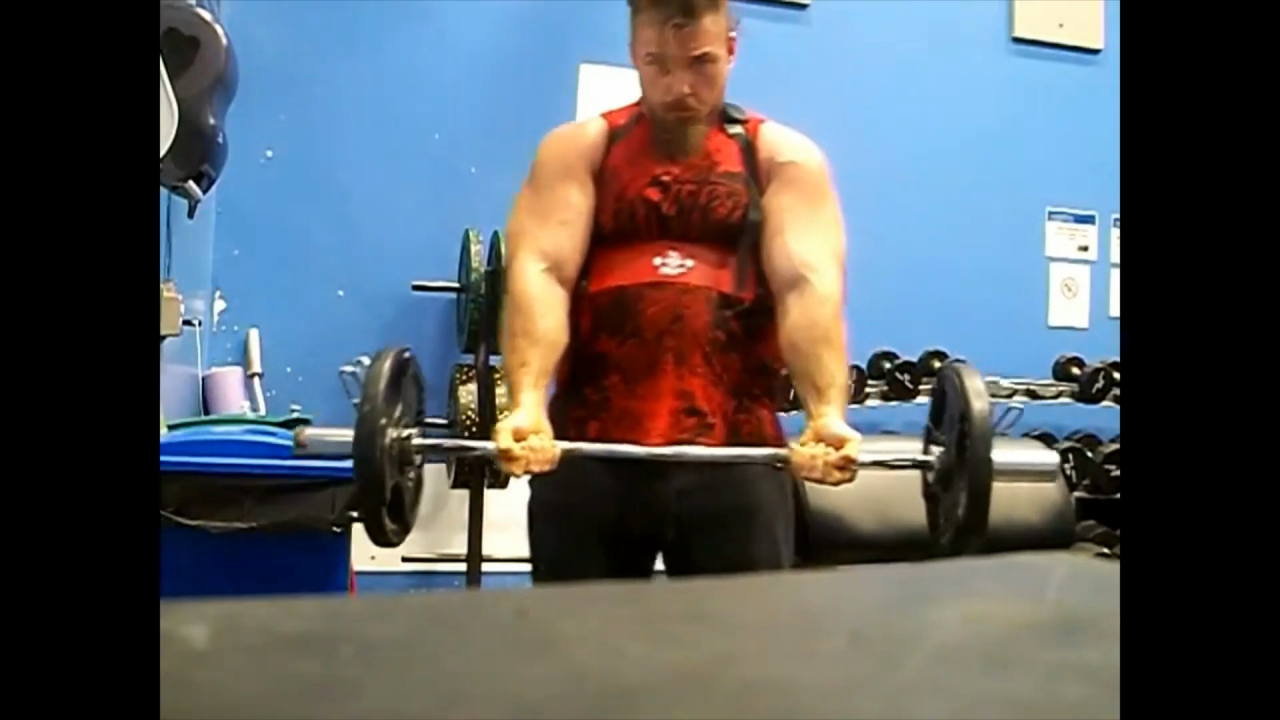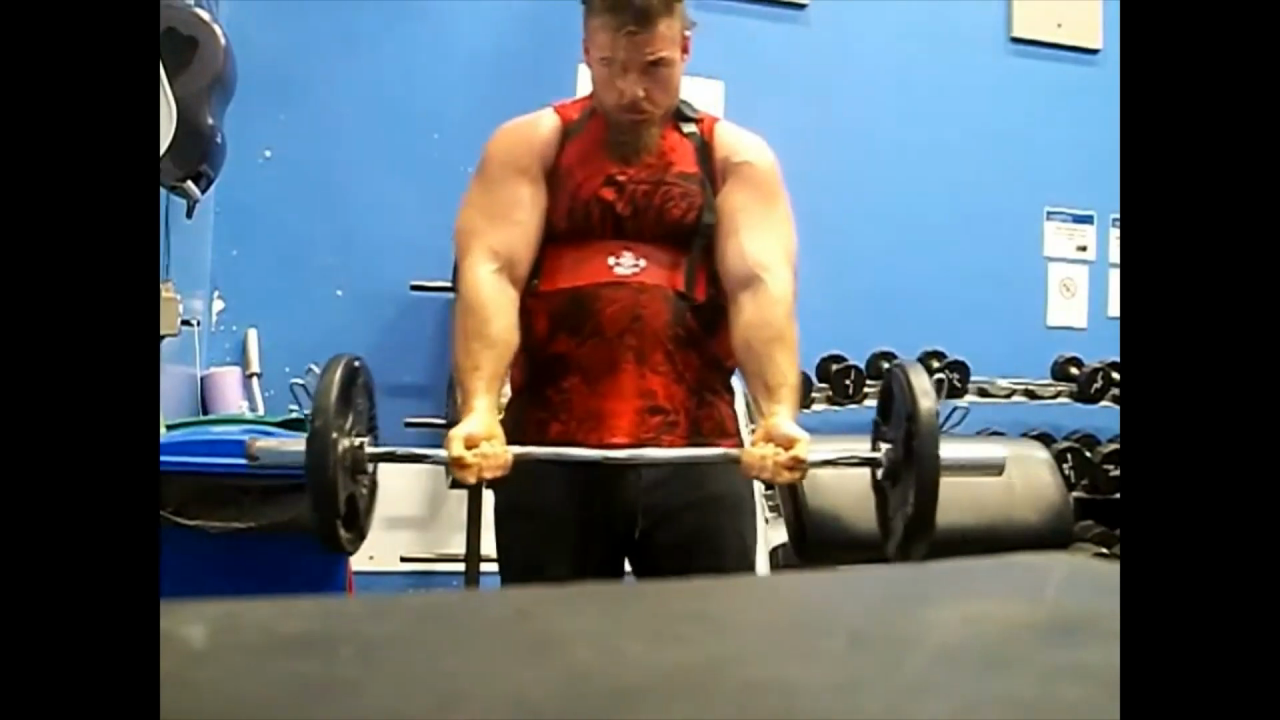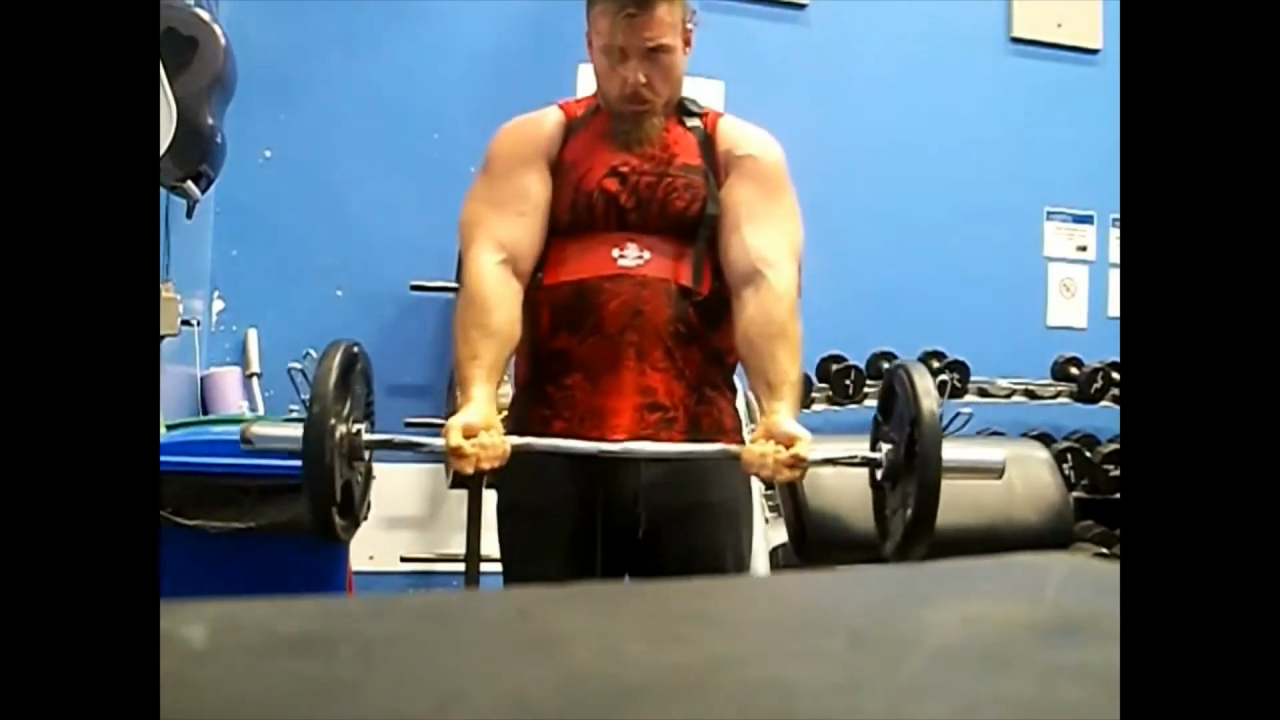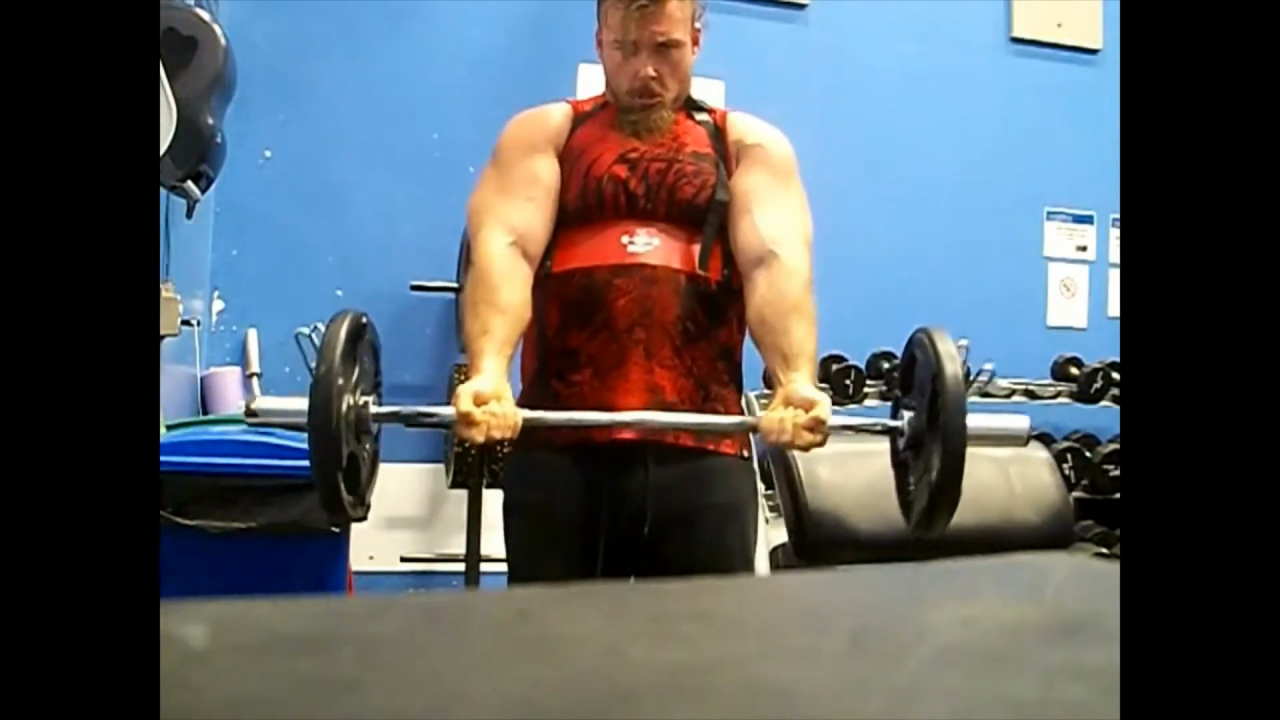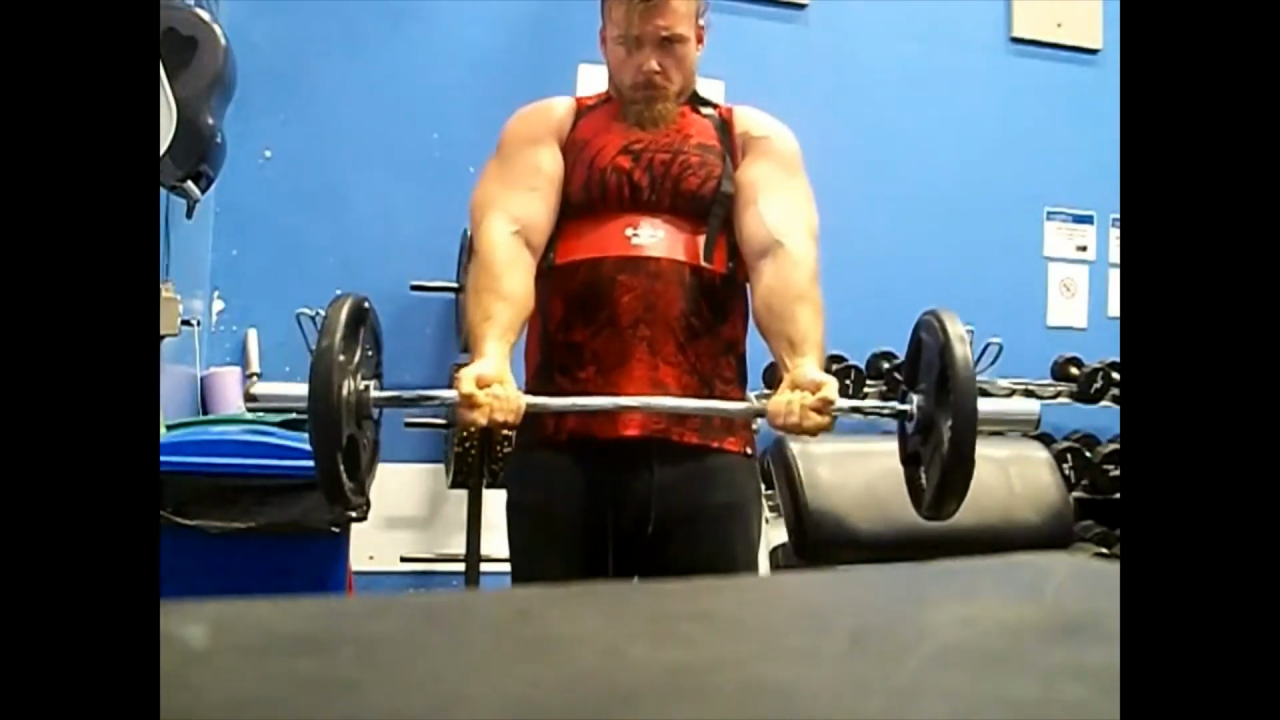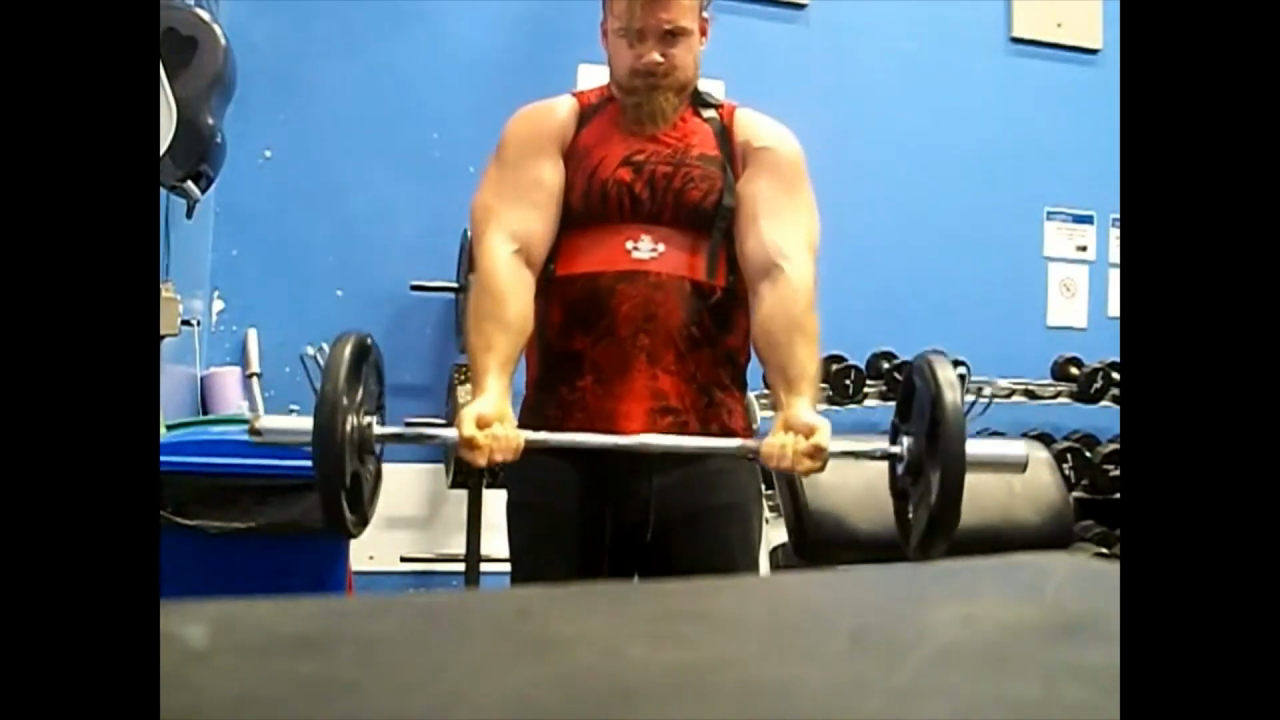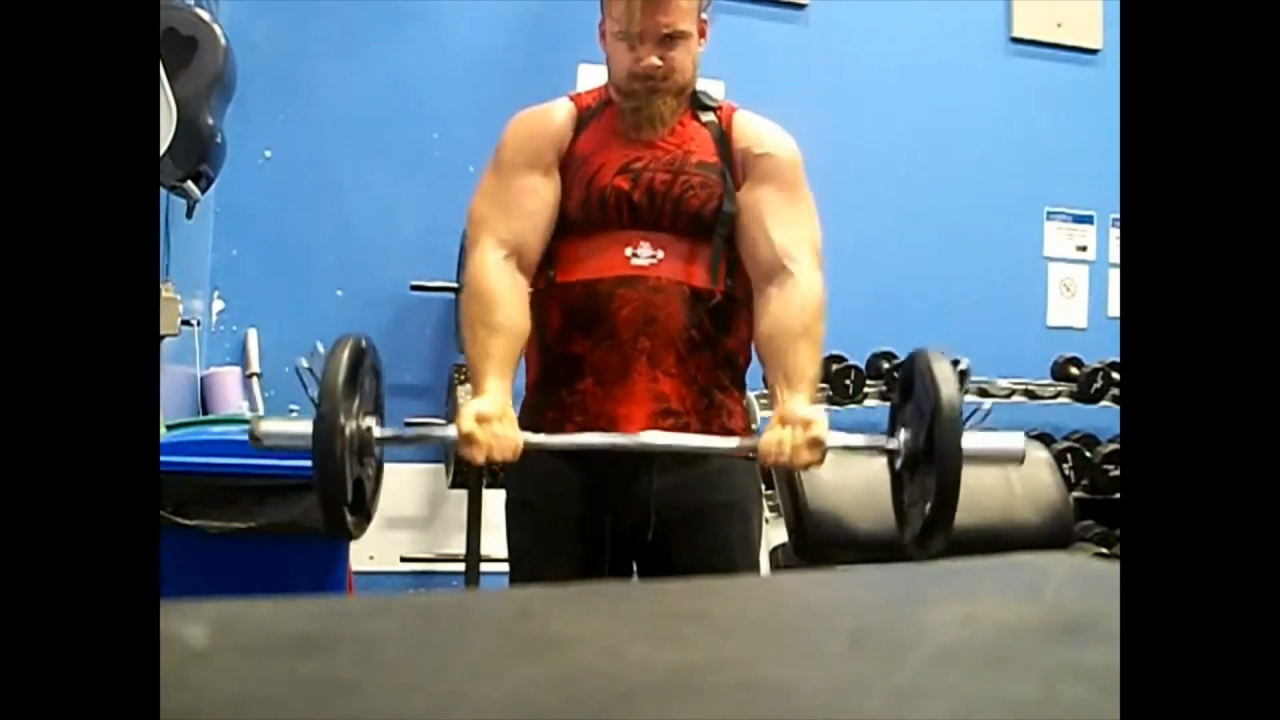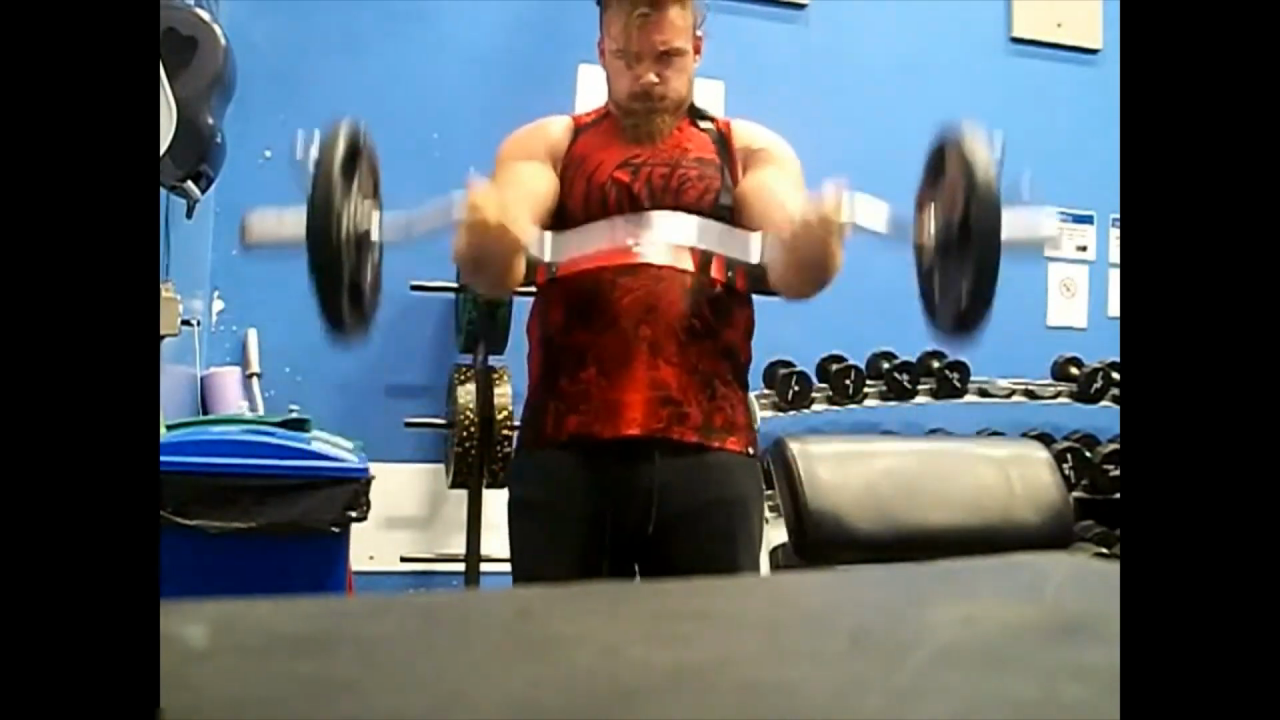
dt=0.3s
person 1, frame 1
left shoulder: (782, 156)
right shoulder: (578, 149)
left elbow: (808, 286)
right elbow: (540, 273)
left wrist: (827, 413)
right wrist: (526, 405)
left hip: (734, 454)
right hip: (590, 449)
person 1, frame 2
left shoulder: (736, 155)
right shoulder: (529, 145)
left elbow: (760, 285)
right elbow: (490, 272)
left wrist: (779, 414)
right wrist: (479, 408)
left hip: (694, 453)
right hip: (551, 451)
person 1, frame 3
left shoulder: (741, 150)
right shoulder: (534, 141)
left elbow: (765, 280)
right elbow: (495, 265)
left wrist: (779, 411)
right wrist: (478, 398)
left hip: (695, 451)
right hip: (553, 447)
person 1, frame 4
left shoulder: (749, 144)
right shoulder: (542, 134)
left elbow: (776, 262)
right elbow: (503, 250)
left wrist: (797, 381)
right wrist: (487, 372)
left hip: (702, 449)
right hip: (560, 444)
person 1, frame 5
left shoulder: (754, 137)
right shoulder: (547, 126)
left elbow: (782, 252)
right elbow: (505, 239)
left wrist: (803, 366)
right wrist: (490, 356)
left hip: (706, 445)
right hip: (564, 441)
person 1, frame 6
left shoulder: (757, 142)
right shoulder: (547, 128)
left elbow: (782, 273)
right elbow: (506, 255)
left wrist: (797, 403)
right wrist: (491, 392)
left hip: (706, 449)
right hip: (564, 446)
person 1, frame 7
left shoulder: (755, 145)
right shoulder: (545, 132)
left elbow: (787, 276)
right elbow: (498, 260)
left wrist: (795, 401)
right wrist: (492, 393)
left hip: (706, 449)
right hip: (562, 446)
person 1, frame 8
left shoulder: (748, 149)
right shoulder: (549, 144)
left elbow: (794, 266)
right elbow: (491, 260)
left wrist: (814, 238)
right wrist: (488, 236)
left hip: (707, 446)
right hip: (567, 444)
